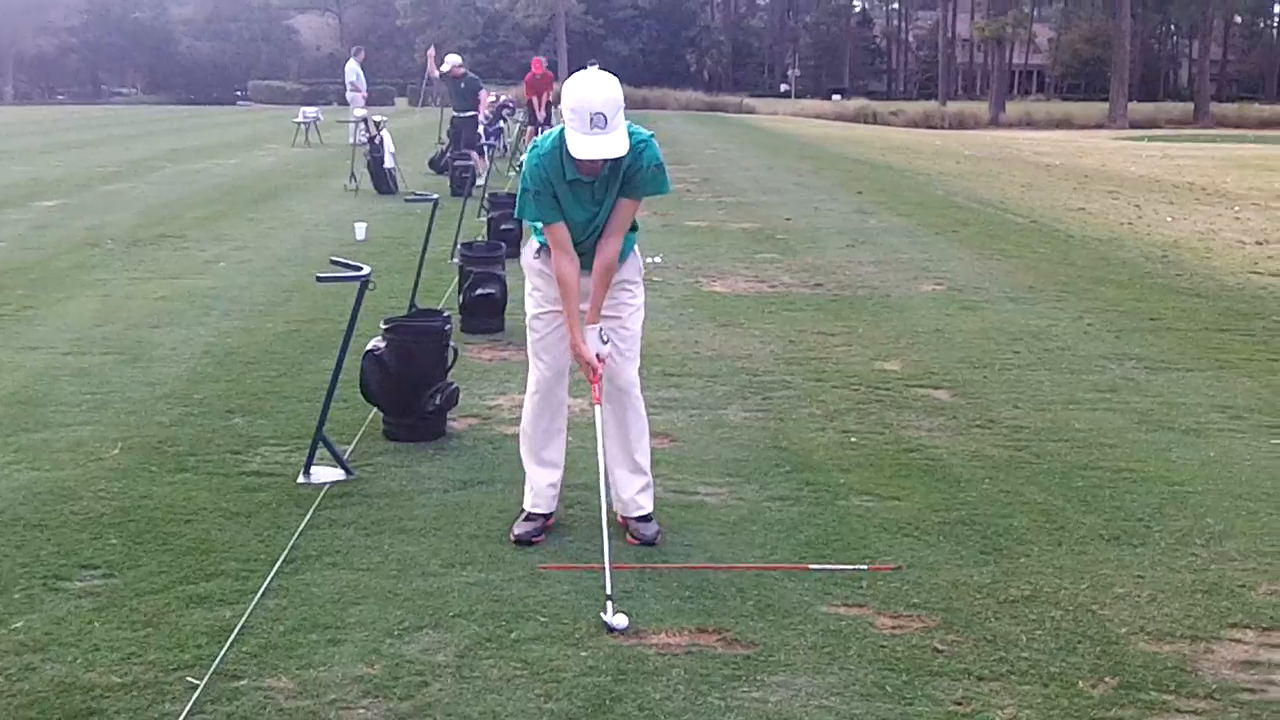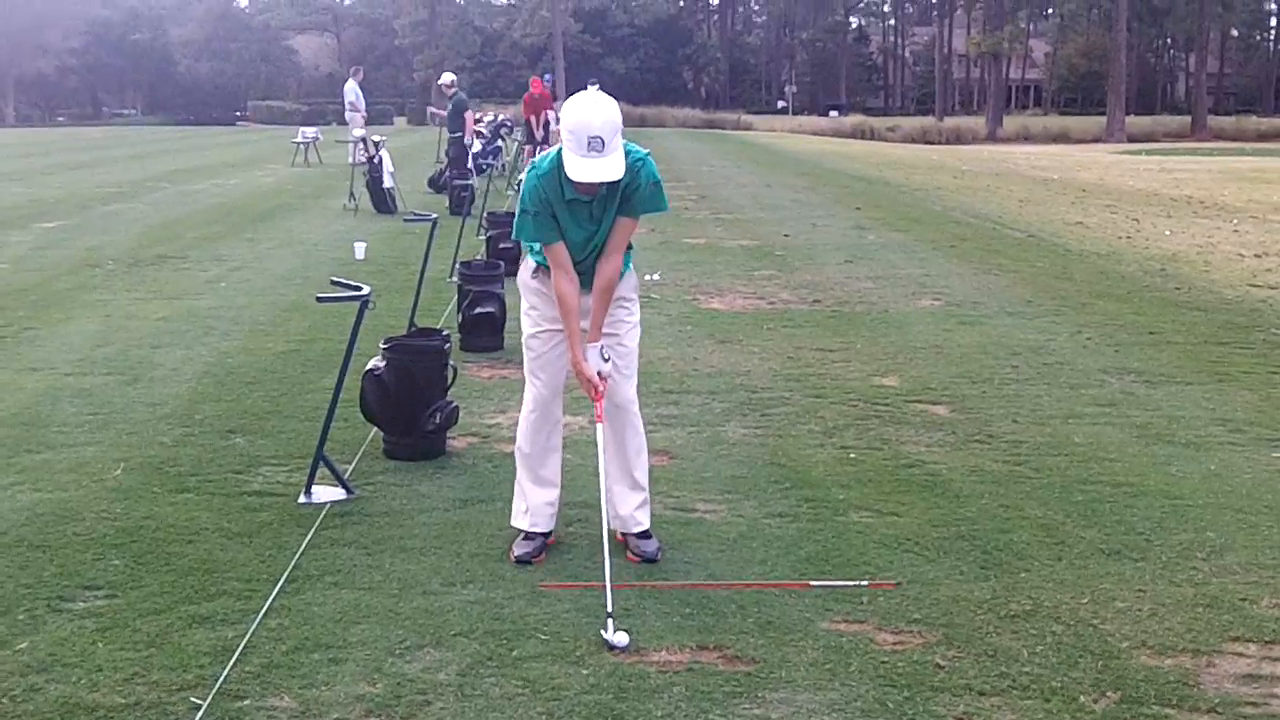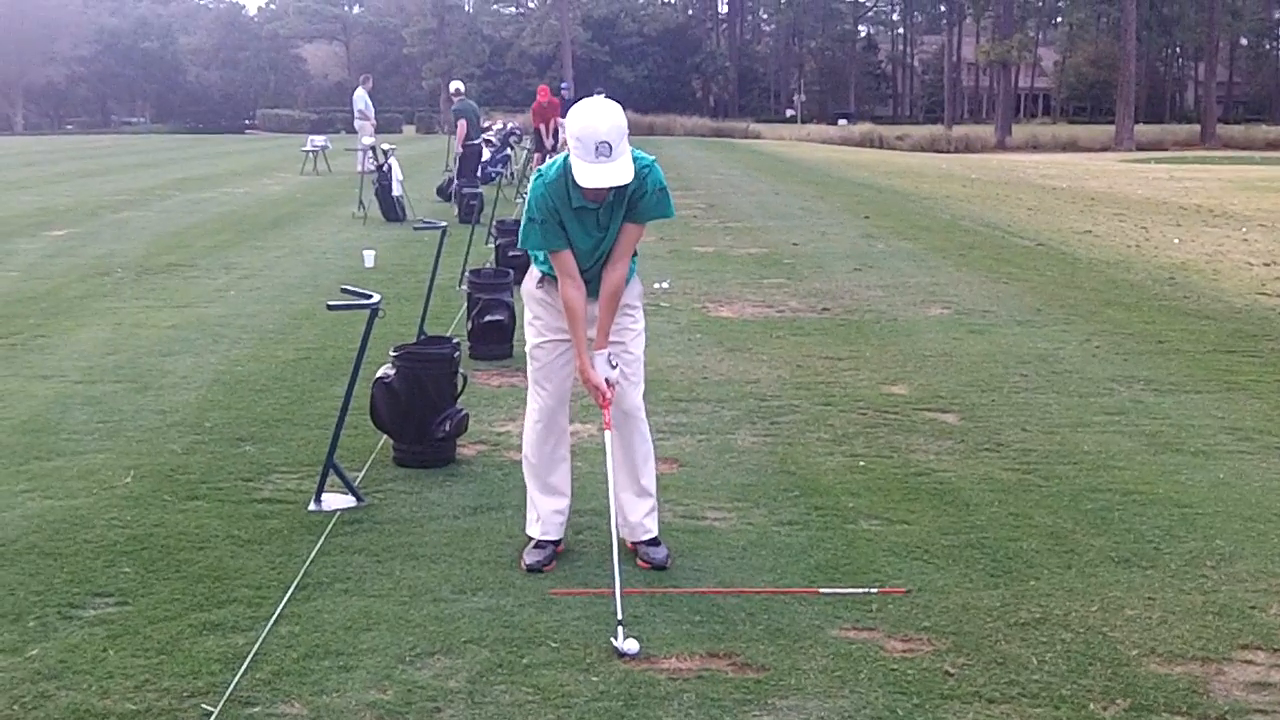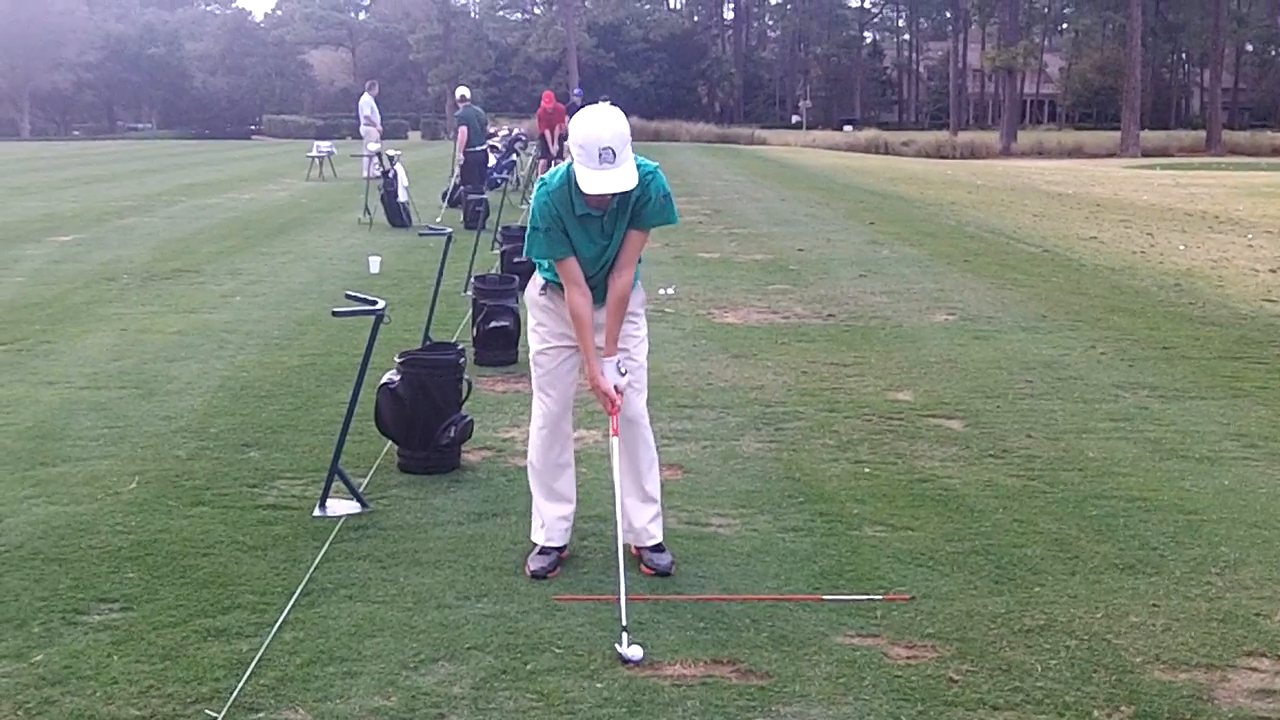
dt=0.4s
person 1, frame 1
left shoulder: (642, 151)
right shoulder: (542, 159)
left elbow: (611, 241)
right elbow: (564, 253)
left wrist: (595, 324)
right wrist: (575, 334)
left hip: (618, 269)
right hip: (550, 268)
left knee: (623, 382)
right knee: (545, 381)
left ankle: (635, 504)
right ankle: (539, 502)
person 1, frame 2
left shoulder: (639, 169)
right shoulder: (540, 179)
left elbow: (611, 258)
right elbow: (563, 271)
left wrist: (595, 341)
right wrist: (576, 353)
left hip: (614, 286)
right hip: (547, 285)
left knee: (622, 399)
right knee: (541, 398)
left ankle: (634, 520)
right ankle: (535, 521)
person 1, frame 3
left shoulder: (645, 175)
right shoulder: (546, 187)
left elbow: (616, 266)
right elbow: (570, 280)
left wrist: (603, 348)
right wrist: (583, 361)
left hip: (619, 295)
right hip: (552, 294)
left knee: (629, 406)
right knee: (546, 407)
left ankle: (642, 528)
right ankle: (546, 529)
person 1, frame 4
left shoulder: (648, 182)
right shoulder: (550, 196)
left elbow: (622, 273)
right elbow: (575, 288)
left wrist: (611, 356)
right wrist: (592, 368)
left hip: (622, 301)
right hip: (555, 300)
left knee: (632, 412)
right knee: (551, 413)
left ankle: (646, 533)
right ankle: (551, 536)
